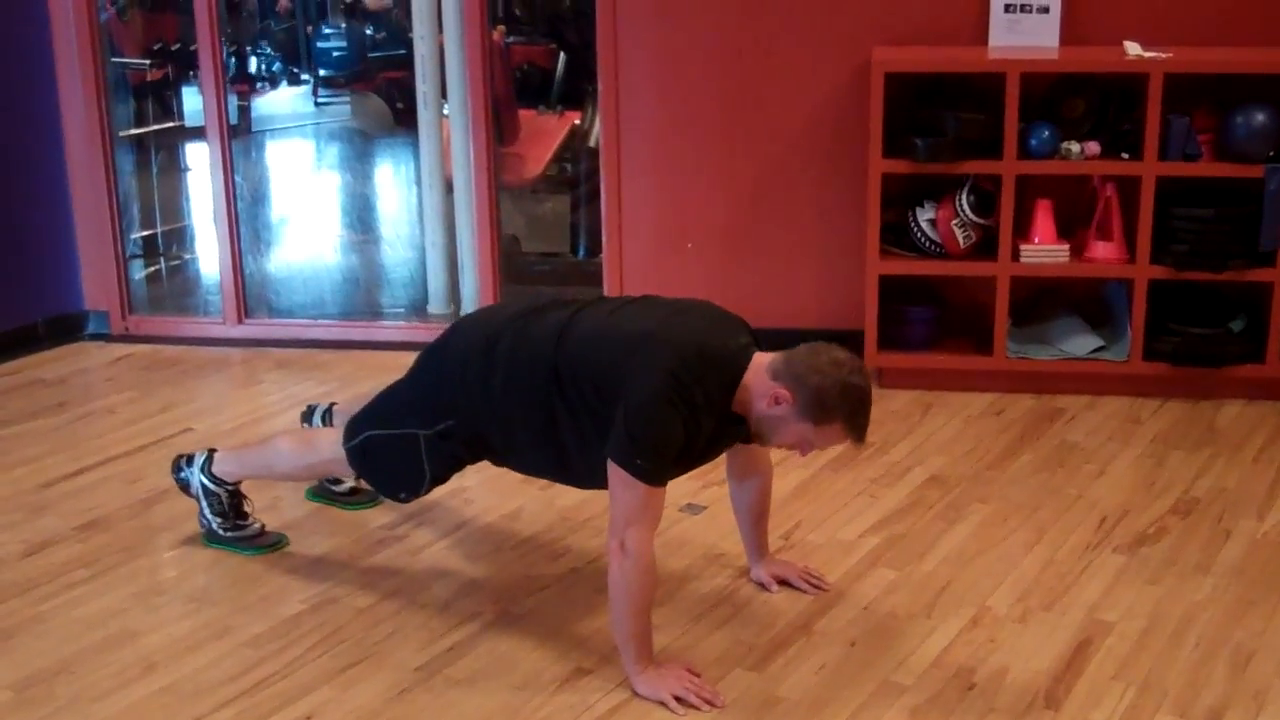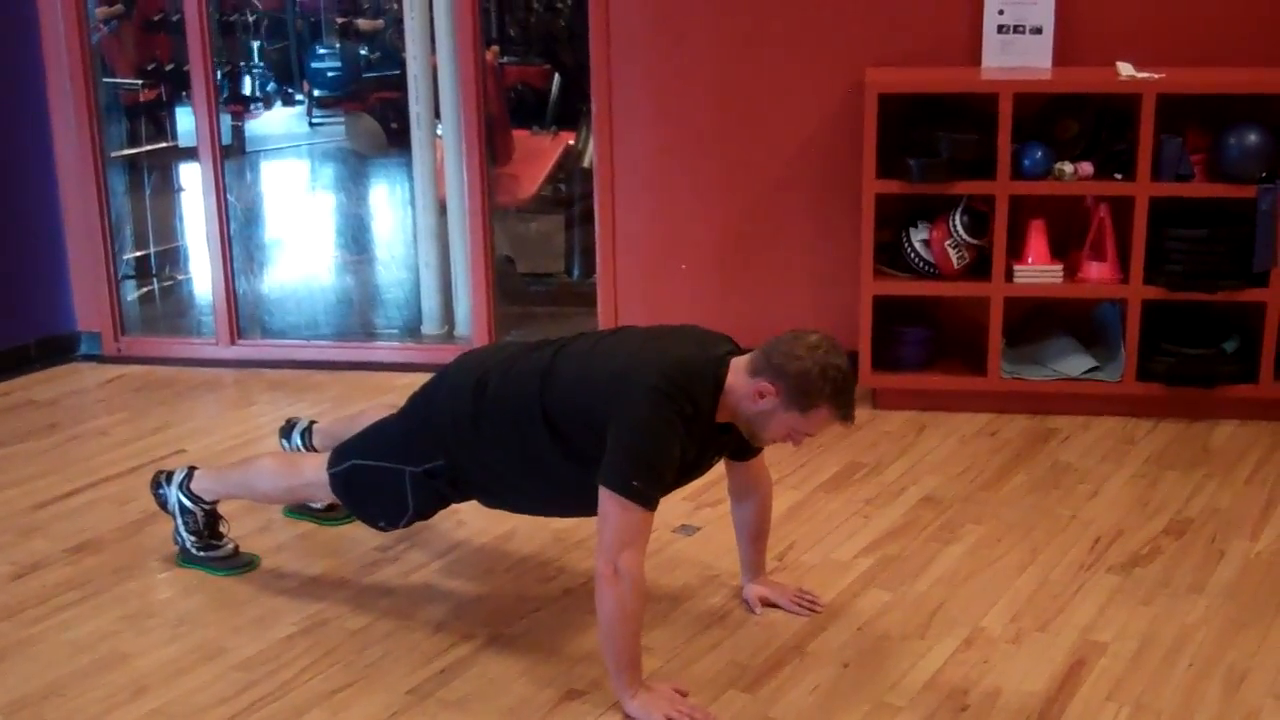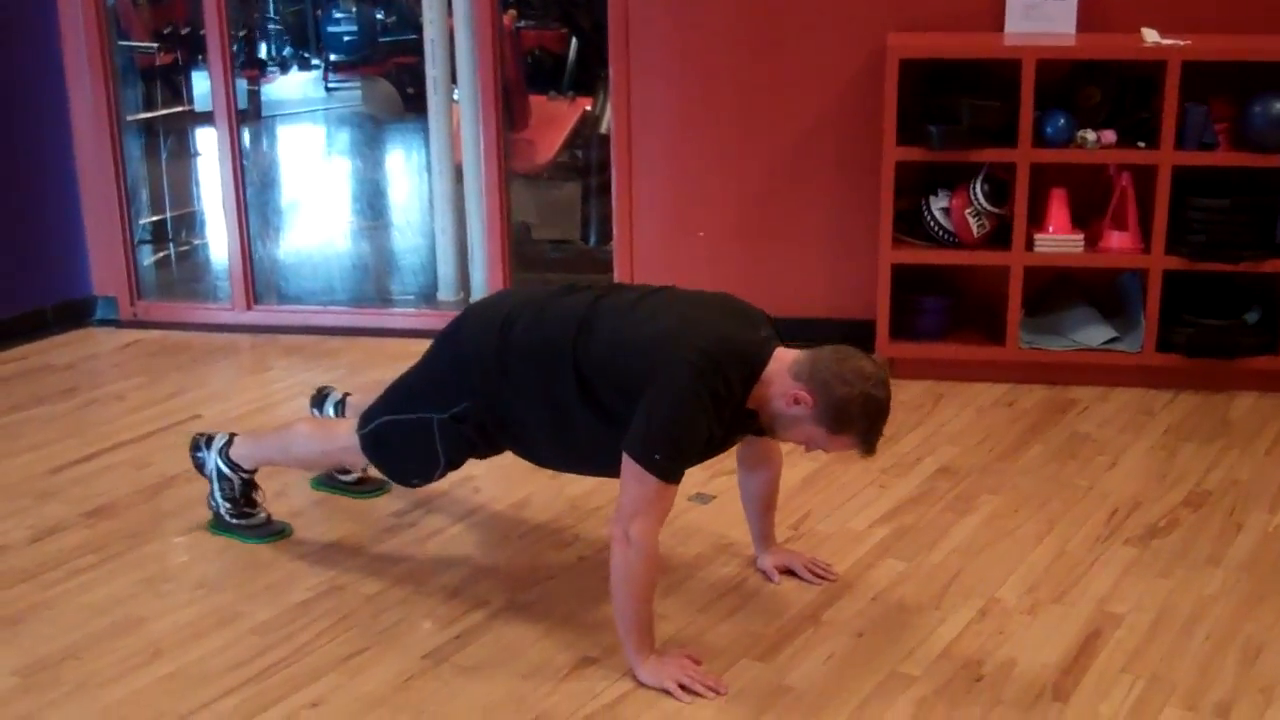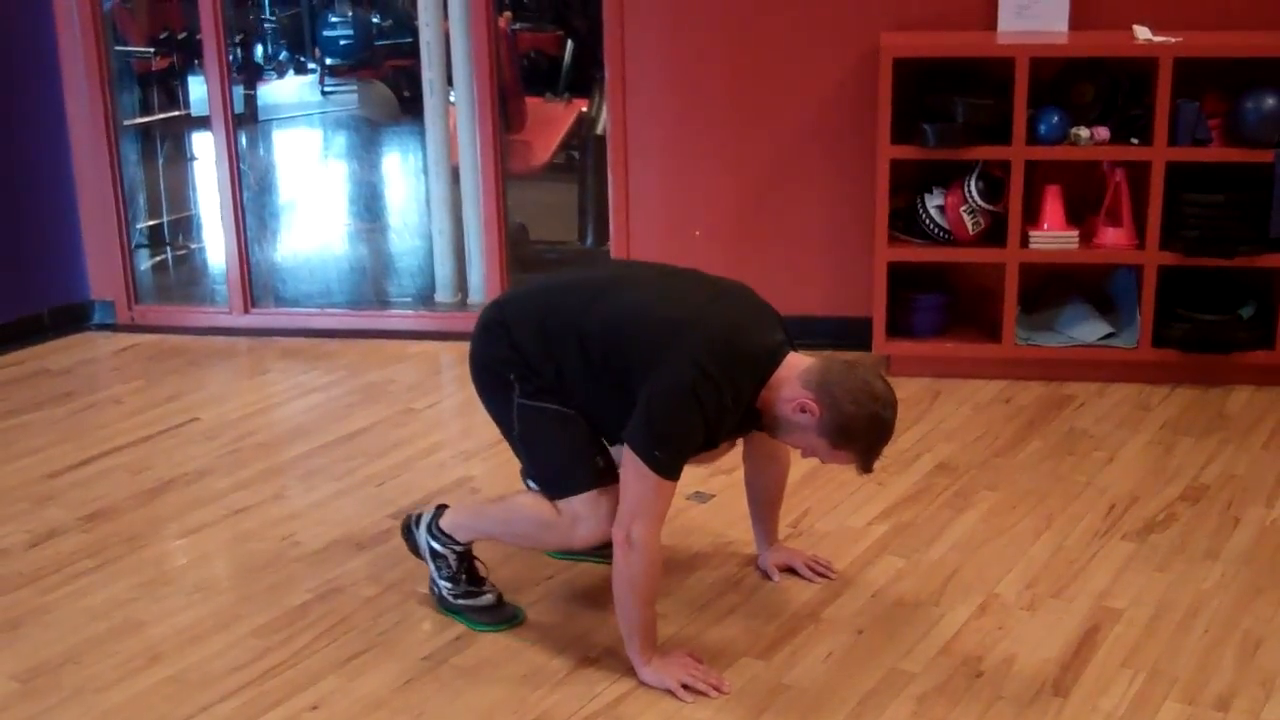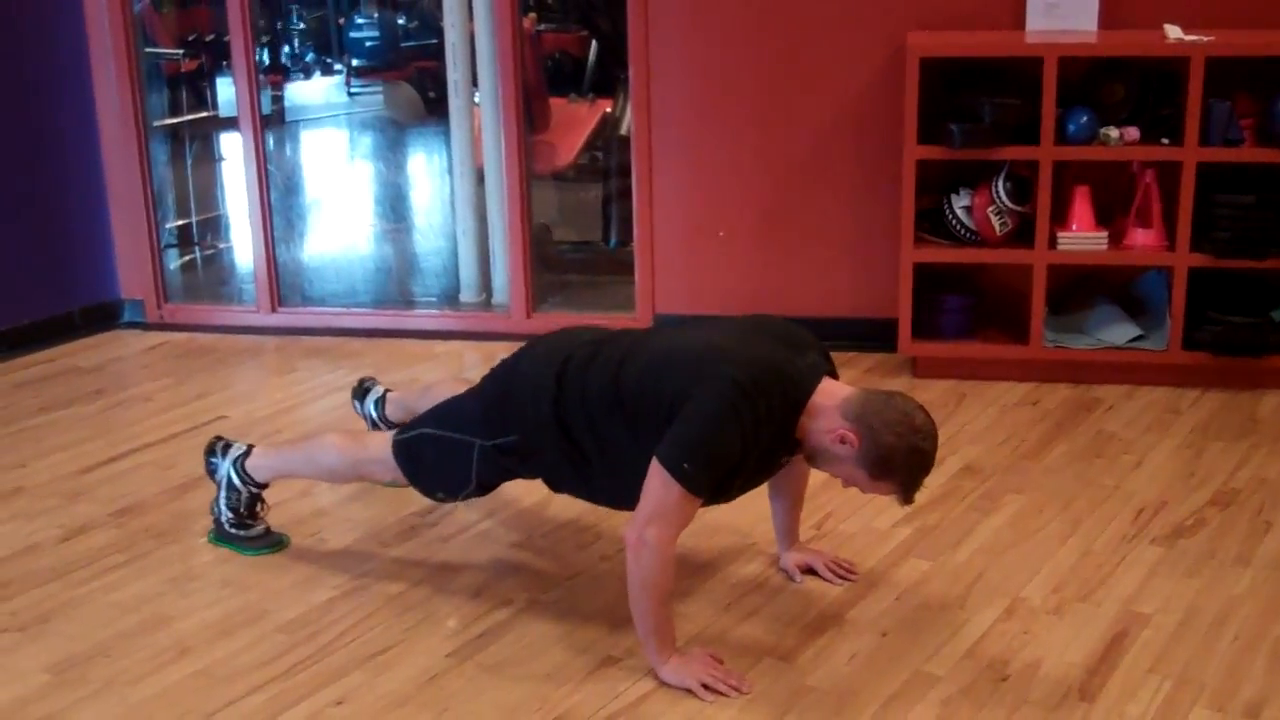
dt=1s
person 1, frame 1
left shoulder: (745, 362)
right shoulder: (668, 393)
left elbow: (749, 466)
right elbow: (629, 543)
left wrist: (759, 557)
left hip: (515, 353)
right hip: (476, 377)
right knee: (354, 453)
left ankle: (328, 414)
right ankle: (211, 472)
person 1, frame 2
left shoulder: (736, 376)
right shoulder: (657, 409)
left elbow: (750, 483)
right elbow: (617, 564)
left wrist: (755, 576)
left hip: (504, 389)
right hip: (464, 426)
left knee: (395, 431)
right knee: (330, 479)
left ankle: (307, 434)
right ankle: (189, 490)
person 1, frame 3
left shoulder: (763, 355)
right shoulder: (693, 388)
left elbow: (759, 454)
right elbow: (632, 532)
left wrist: (766, 546)
right wrist: (643, 658)
left hip: (527, 337)
right hip: (491, 361)
right knee: (362, 445)
left ankle: (340, 405)
right ankle: (227, 456)
person 1, frame 4
left shoulder: (774, 353)
right shoulder: (694, 385)
left elbow: (764, 444)
right elbow: (633, 533)
left wrist: (769, 545)
right wrist: (647, 659)
left hip: (576, 340)
right hip: (515, 354)
left knee: (715, 438)
right knee: (594, 518)
left ankle: (556, 470)
right ankle: (443, 533)
person 1, frame 5
left shoulder: (808, 370)
right shoulder: (732, 409)
left elbow: (787, 448)
right elbow: (647, 539)
left wrist: (789, 545)
right wrist: (664, 657)
left hip: (580, 367)
right hip: (541, 406)
left knee: (476, 400)
right knee: (388, 457)
left ankle: (383, 401)
right ankle: (242, 467)
